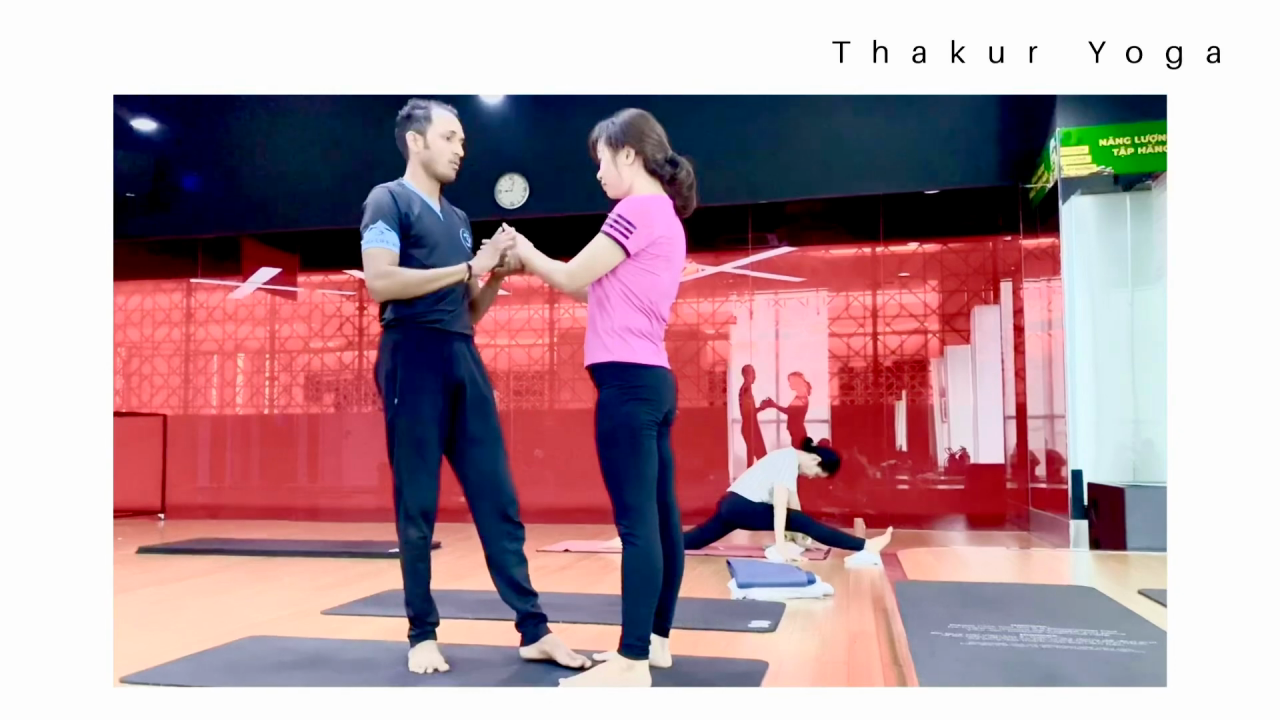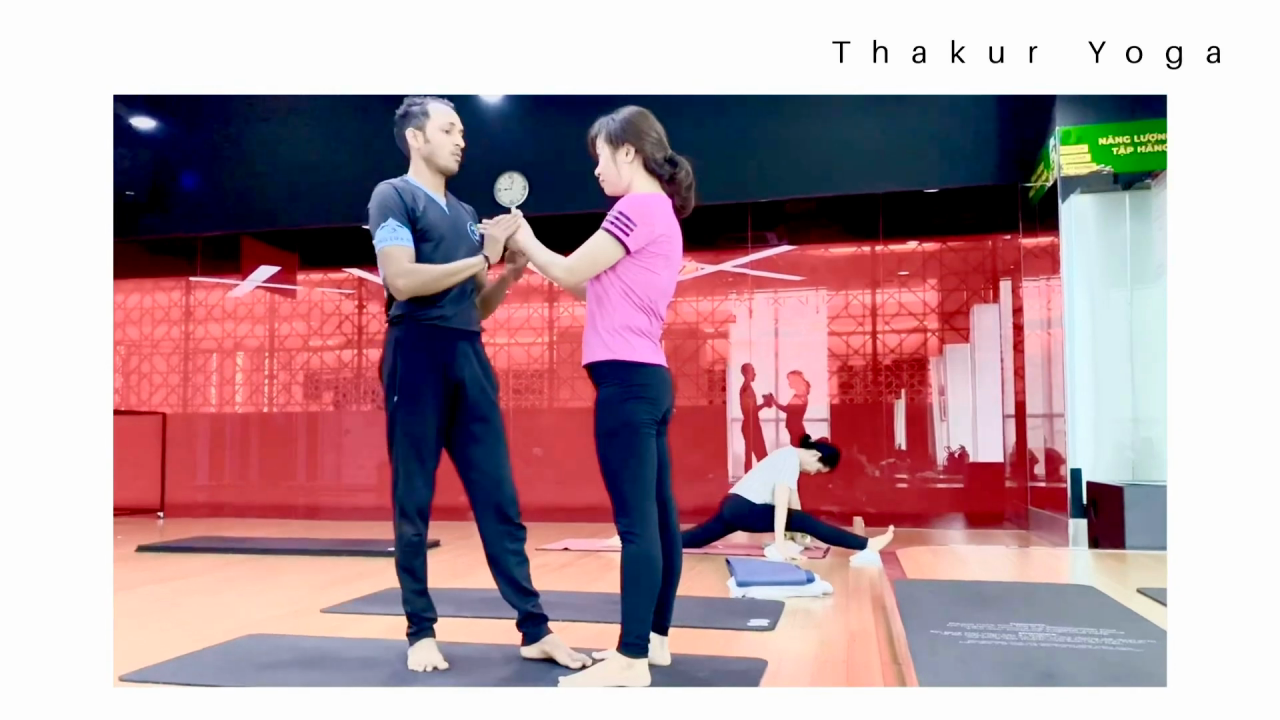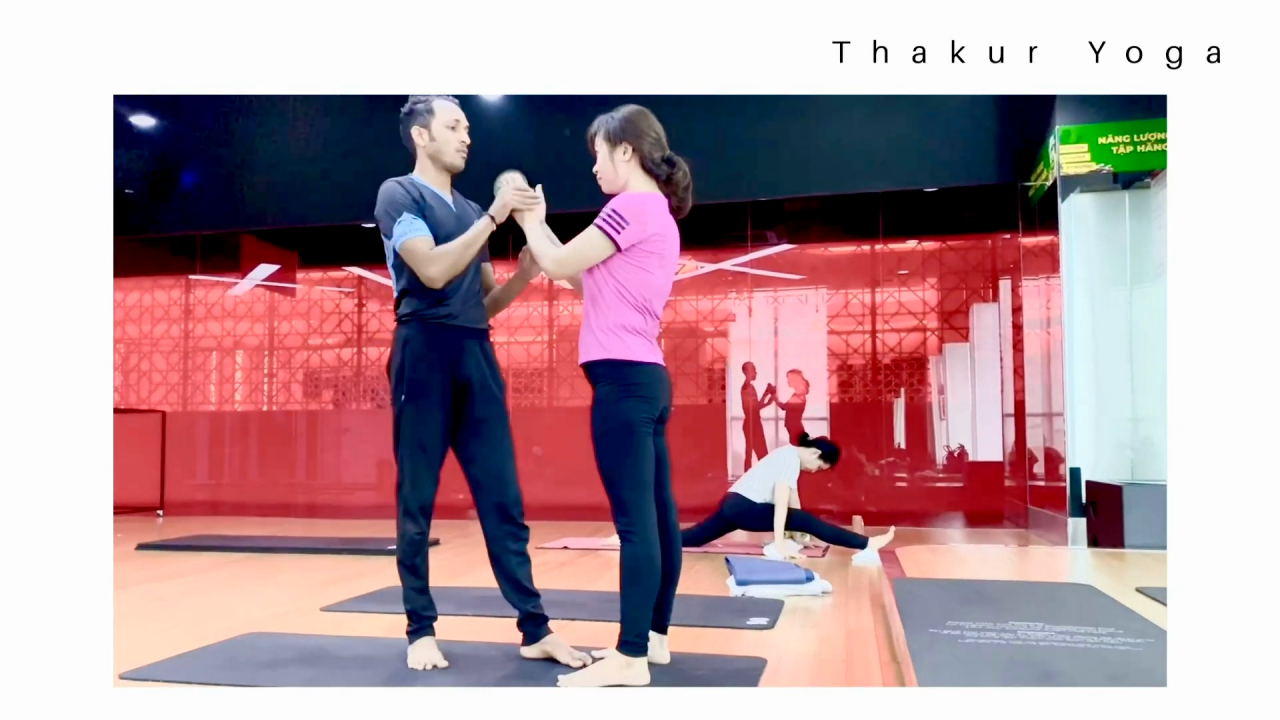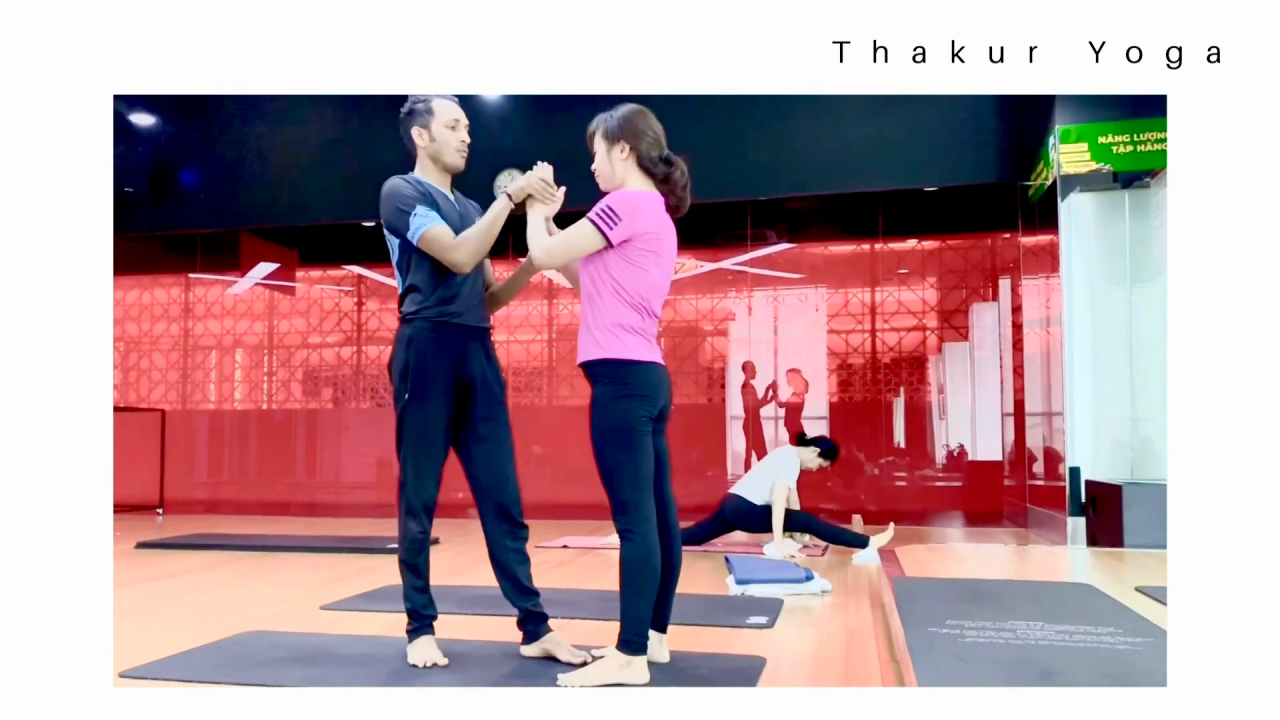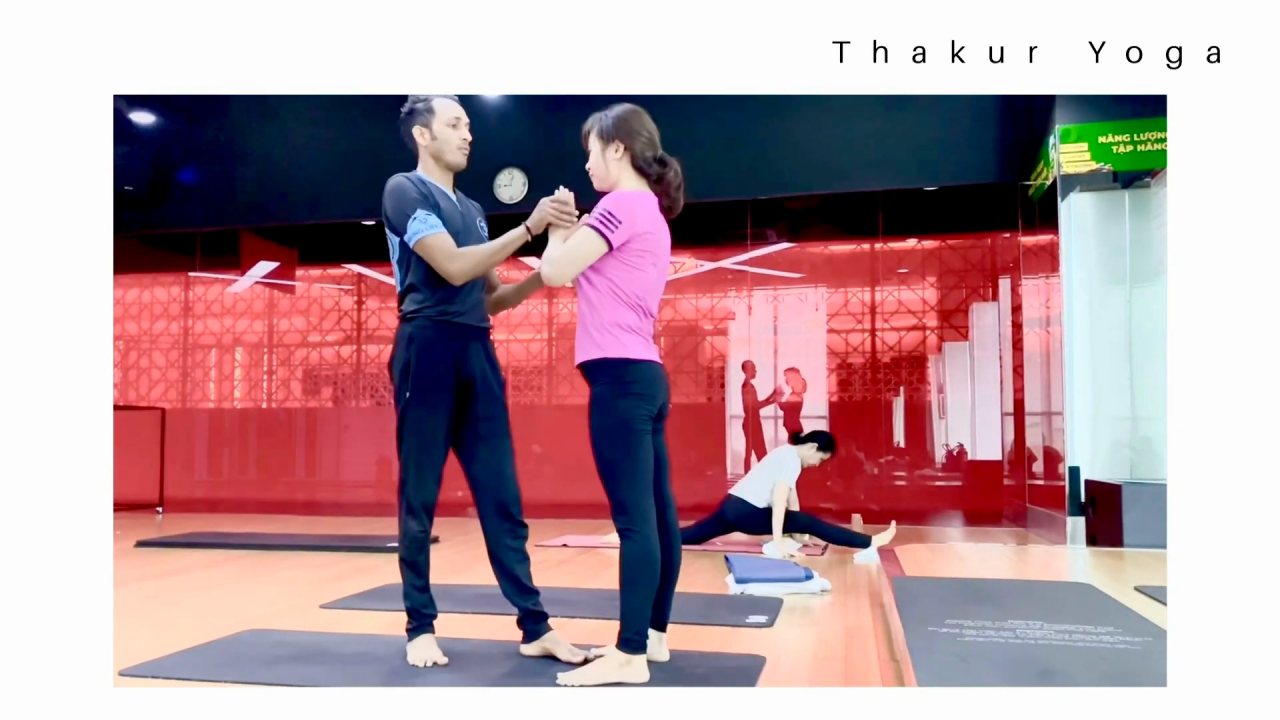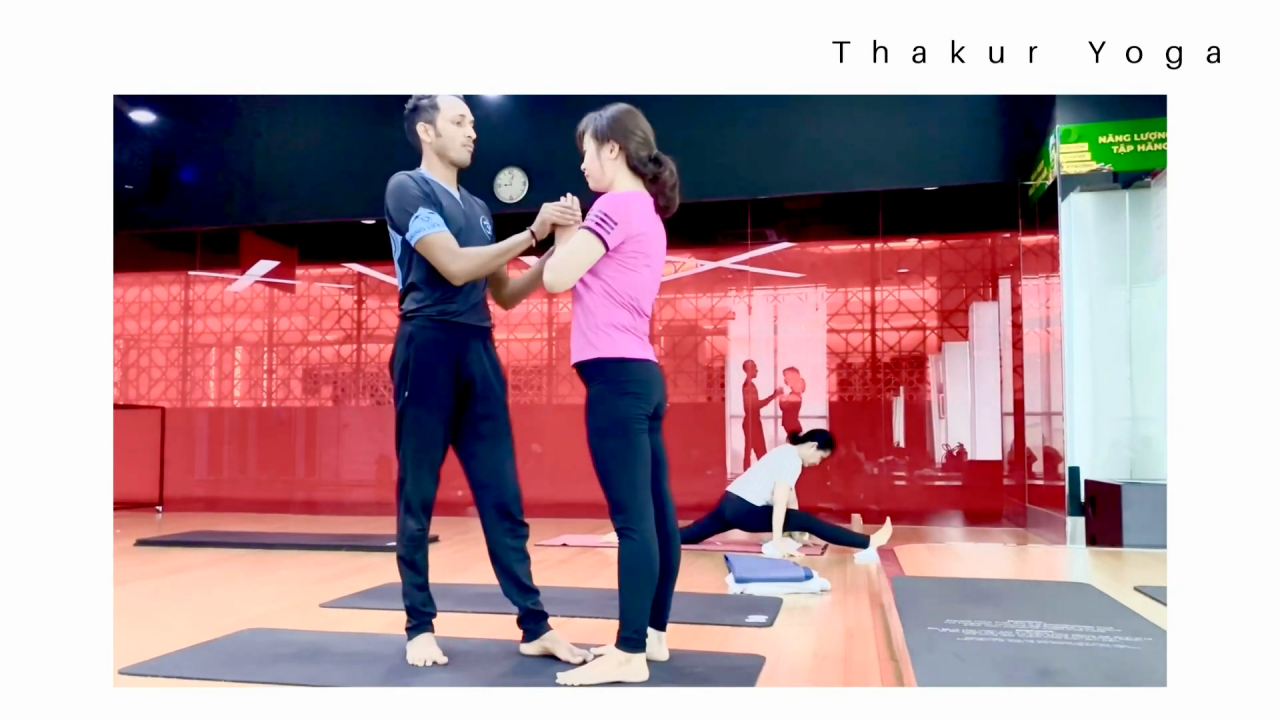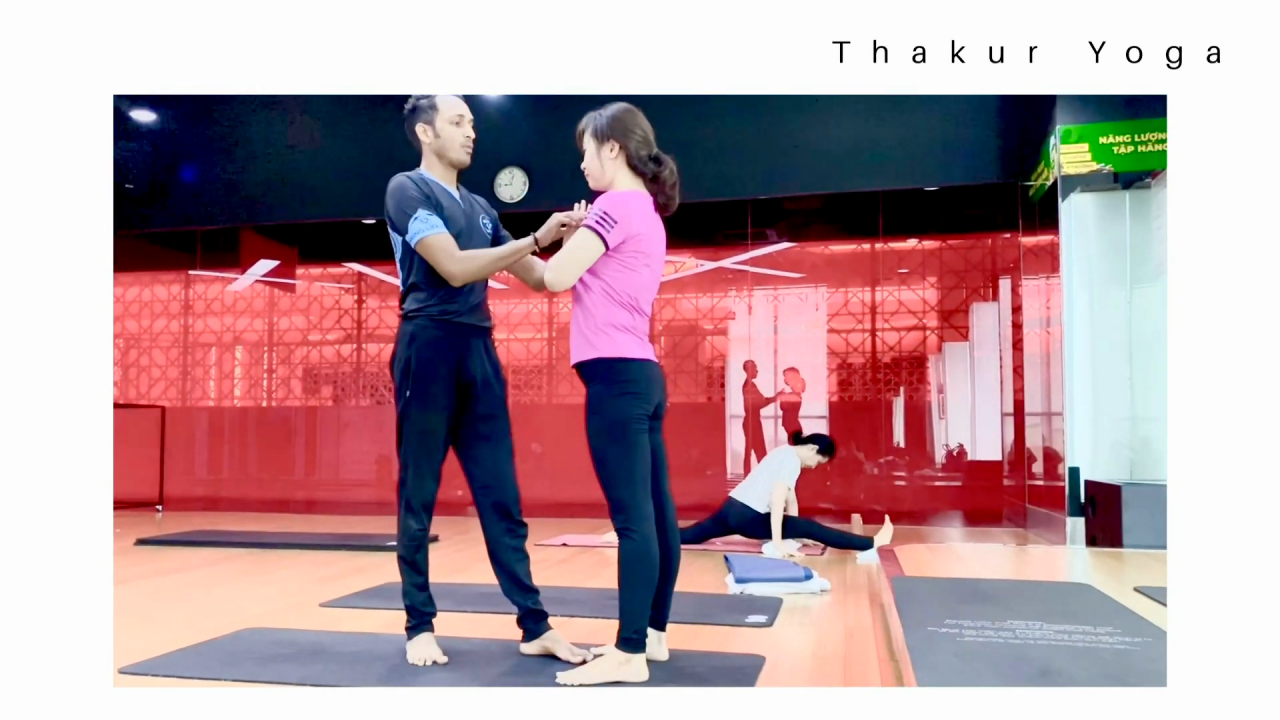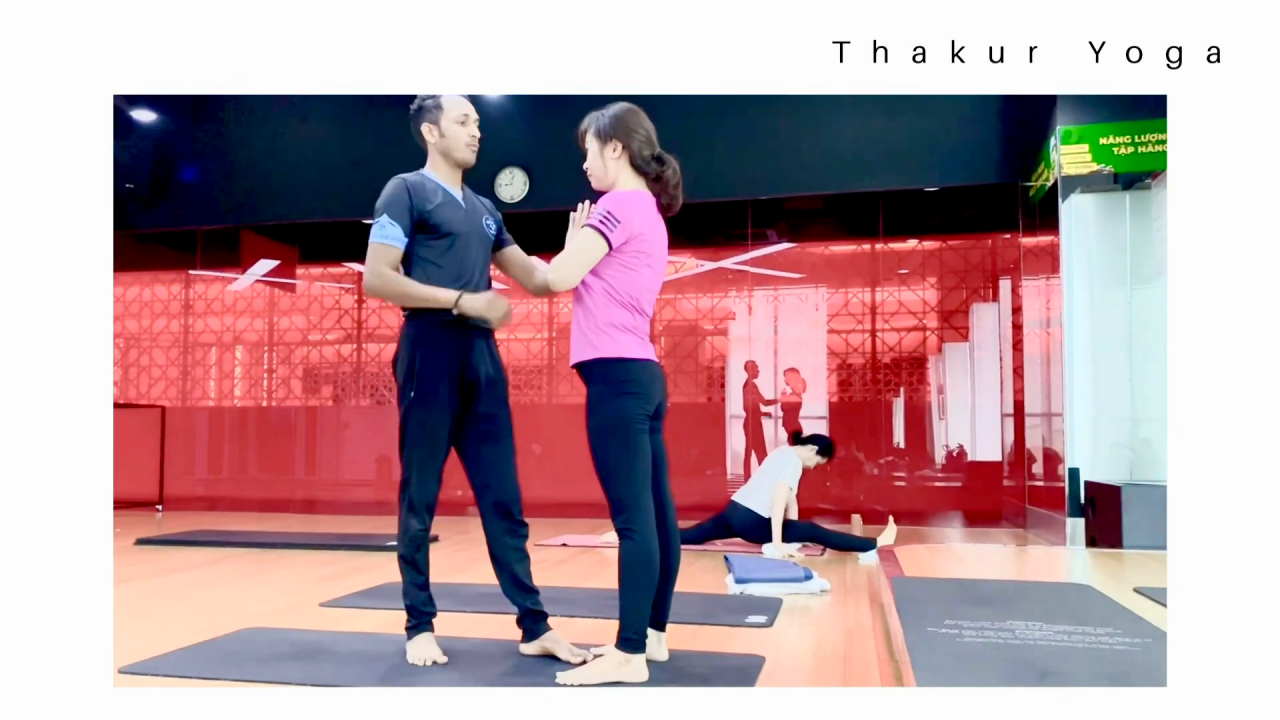
dt=0.3s
person 1, frame 1
left shoulder: (638, 210)
right shoulder: (664, 217)
left elbow: (573, 277)
right elbow: (598, 290)
left wrist: (525, 253)
right wrist: (531, 261)
left hip: (628, 381)
right hip: (651, 381)
left knee: (637, 524)
right knee: (659, 518)
left ankle: (632, 661)
right ankle: (654, 640)
person 1, frame 2
left shoulder: (638, 208)
right shoulder: (660, 214)
left elbow: (572, 273)
right elbow: (593, 287)
left wrist: (525, 242)
right wrist: (530, 251)
left hip: (626, 378)
right hip: (648, 379)
left knee: (635, 521)
right knee: (658, 515)
left ankle: (631, 659)
right ankle: (653, 639)
person 1, frame 3
left shoulder: (633, 206)
right shoulder: (658, 215)
left elbow: (556, 266)
right elbow: (587, 278)
left wrist: (529, 222)
right wrist: (541, 229)
left hip: (623, 378)
right hip: (647, 378)
left knee: (635, 521)
right knee: (656, 515)
left ankle: (630, 657)
right ankle: (652, 636)
person 1, frame 4
left shoulder: (628, 203)
right shoulder: (656, 213)
left elbow: (544, 256)
right elbow: (586, 277)
left wrist: (537, 214)
right wrist: (549, 221)
left hip: (622, 377)
right hip: (646, 376)
left knee: (634, 519)
right knee: (657, 513)
left ankle: (630, 656)
right ankle: (653, 635)
person 1, frame 5
left shoulder: (621, 205)
right shoulder: (649, 213)
left elbow: (554, 272)
right elbow: (589, 278)
left wrist: (558, 232)
right wrist: (566, 231)
left hip: (620, 376)
right hip: (644, 376)
left knee: (634, 517)
right knee: (656, 512)
left ankle: (629, 654)
right ankle: (651, 634)
person 1, frame 6
left shoulder: (617, 205)
right shoulder: (645, 212)
left elbow: (557, 279)
right elbow: (589, 279)
left wrist: (564, 238)
right wrist: (570, 239)
left hip: (616, 375)
right hip: (640, 375)
left knee: (631, 516)
right knee: (655, 510)
left ankle: (628, 652)
right ankle: (651, 633)
person 1, frame 7
left shoulder: (618, 204)
right shoulder: (645, 211)
left elbow: (557, 277)
left wrist: (569, 239)
right wrist: (577, 242)
left hip: (617, 376)
right hip: (641, 374)
left knee: (632, 516)
right knee: (654, 511)
left ankle: (630, 653)
right ankle: (650, 633)
person 1, frame 8
left shoulder: (620, 205)
right shoulder: (648, 212)
left elbow: (560, 278)
left wrist: (572, 239)
right wrist: (582, 244)
left hip: (617, 375)
right hip: (642, 374)
left knee: (632, 516)
right knee: (654, 511)
left ankle: (628, 654)
right ankle: (651, 633)
person 2, frame 1
left shoulder: (458, 218)
right shoulder: (388, 200)
right elbow: (380, 281)
left wrist: (494, 275)
right wrist: (467, 267)
left hip: (463, 358)
right hip: (413, 356)
left knee: (497, 497)
right knee: (417, 504)
left ankle: (534, 629)
right ankle: (422, 634)
person 2, frame 2
left shoulder: (465, 213)
right shoulder: (393, 196)
right elbow: (401, 281)
left wrist: (509, 268)
right wrist: (483, 258)
left hip: (469, 356)
right hip: (417, 353)
left knee: (498, 497)
right knee: (414, 502)
left ankle: (534, 630)
right ankle: (420, 632)
person 2, frame 3
left shoulder: (470, 210)
right shoulder: (398, 194)
right elbow: (434, 272)
left wrist: (533, 262)
right wrist: (496, 215)
left hip: (477, 354)
right hip: (425, 350)
left knee: (502, 497)
right knee: (417, 500)
left ankle: (535, 628)
right ankle: (421, 629)
person 2, frame 4
left shoulder: (470, 208)
right shoulder: (401, 192)
right elbow: (459, 257)
left wrist: (536, 258)
right wrist: (510, 196)
left hip: (478, 353)
right hip: (427, 349)
left knee: (502, 497)
right knee: (419, 499)
left ankle: (535, 628)
right ankle: (421, 628)
person 2, frame 5
left shoulder: (471, 209)
right shoulder: (404, 190)
right elbow: (453, 268)
left wrist: (546, 271)
right wrist: (527, 228)
left hip: (478, 352)
right hip: (428, 347)
left knee: (502, 496)
right knee: (419, 498)
left ankle: (534, 626)
right ankle: (420, 628)
person 2, frame 6
left shoulder: (477, 207)
right shoulder: (407, 187)
left elbow: (504, 294)
right elbow: (455, 267)
left wrist: (551, 256)
right wrist: (532, 232)
left hip: (480, 351)
right hip: (428, 347)
left knee: (502, 496)
right knee: (418, 496)
left ankle: (534, 625)
right ankle: (420, 626)
person 2, frame 7
left shoulder: (479, 207)
right shoulder: (408, 189)
left elbow: (538, 277)
right elbow: (453, 268)
right wrist: (534, 237)
left hip: (480, 352)
right hip: (429, 346)
left knee: (501, 496)
right knee: (418, 496)
left ankle: (534, 625)
right ankle: (419, 626)
person 2, frame 8
left shoulder: (483, 209)
right shoulder: (405, 191)
left elbow: (536, 281)
right elbow: (377, 278)
right wrist: (459, 299)
left hip: (482, 354)
right hip: (430, 349)
left knee: (502, 496)
right knee: (420, 496)
left ankle: (534, 626)
right ankle: (419, 626)
person 3, frame 1
left shoulder: (791, 459)
right shoulder: (789, 460)
left elbow: (792, 502)
right elbow: (779, 505)
left wrist: (797, 537)
right wrist: (781, 544)
left hip: (731, 505)
right hip: (741, 506)
left knee: (695, 541)
right knee: (805, 522)
right ankle: (865, 546)
person 3, frame 2
left shoulder: (791, 458)
right shoulder: (790, 460)
left elbow: (793, 500)
right elbow: (781, 504)
left wrist: (797, 536)
right wrist: (780, 544)
left hip: (733, 507)
right hip: (744, 509)
left knee: (695, 540)
right knee: (807, 522)
right ankle: (867, 545)
person 3, frame 3
left shoulder: (790, 455)
right shoulder: (791, 458)
left elbow: (792, 500)
right elbow: (781, 502)
left wrist: (796, 534)
right wrist: (779, 542)
left hip: (733, 505)
right hip: (744, 508)
left knee: (696, 538)
right knee: (808, 521)
right ankle: (867, 544)
person 3, frame 4
left shoulder: (789, 455)
right shoulder: (791, 459)
left elbow: (792, 499)
right elbow: (779, 501)
left wrist: (796, 534)
right wrist: (779, 542)
left hip: (733, 506)
right hip: (745, 509)
left knee: (695, 536)
right knee: (809, 522)
right ankle: (868, 543)
person 3, frame 5
left shoulder: (787, 453)
right shoulder: (791, 459)
left elbow: (791, 498)
right elbow: (779, 501)
left wrist: (795, 533)
right wrist: (778, 542)
left hip: (732, 506)
right hip: (746, 512)
left knee: (695, 535)
right knee: (810, 523)
right ankle: (870, 542)
person 3, frame 6
left shoulder: (787, 452)
right shoulder: (792, 459)
left elbow: (790, 498)
right elbow: (780, 500)
left wrist: (794, 532)
right wrist: (778, 541)
left hip: (731, 503)
right hip: (744, 509)
left knee: (693, 534)
right knee: (809, 521)
right ankle: (868, 542)
person 3, frame 7
left shoulder: (786, 452)
right shoulder: (791, 460)
left elbow: (790, 499)
right elbow: (777, 500)
left wrist: (794, 534)
right wrist: (778, 542)
left hip: (732, 508)
right hip: (747, 516)
left knee: (695, 535)
right knee: (810, 528)
right ankle: (872, 543)
person 3, frame 8
left shoulder: (784, 452)
right shoulder: (793, 461)
left elbow: (790, 500)
right elbow: (779, 500)
left wrist: (794, 534)
right wrist: (777, 543)
left hip: (734, 512)
right hip: (750, 521)
left knee: (695, 535)
right knee: (813, 532)
right ankle: (875, 544)
